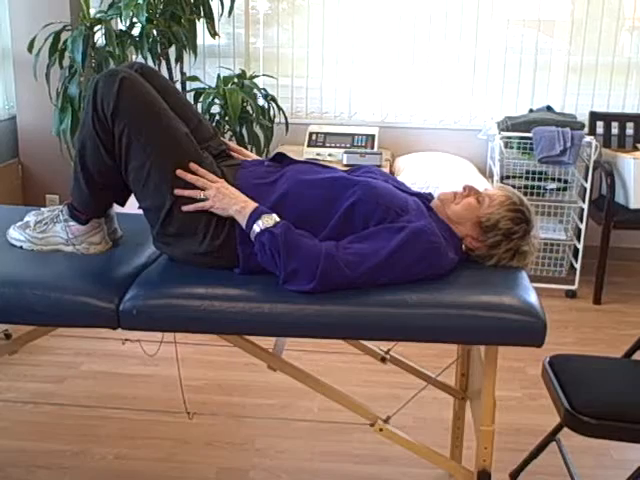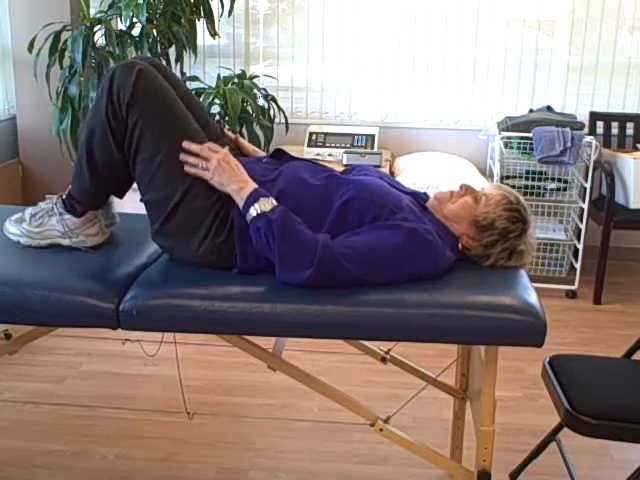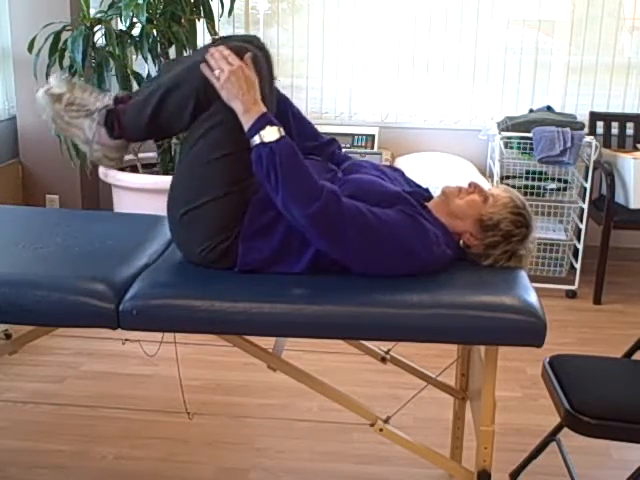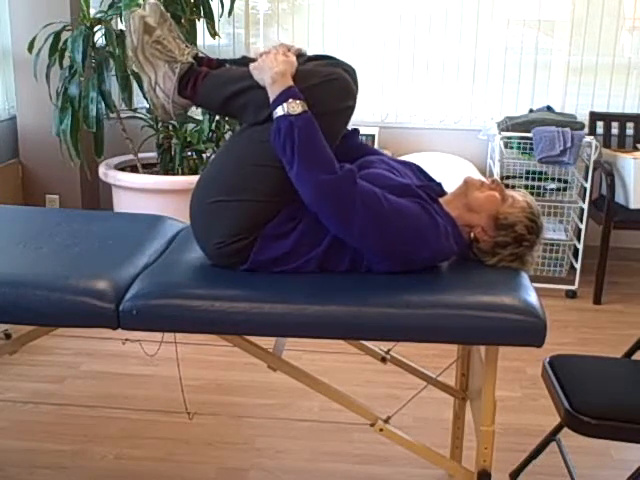
dt=0.7s
person 1, frame 1
left shoulder: (425, 244)
right shoulder: (420, 205)
left elbow: (316, 269)
left wrist: (244, 207)
right wrist: (258, 163)
left hip: (215, 227)
right hip: (234, 180)
left knee: (114, 91)
right knee: (134, 77)
left ankle: (84, 223)
right ankle: (94, 211)
person 1, frame 2
left shoulder: (420, 245)
right shoulder: (419, 205)
left elbow: (309, 262)
left wrist: (242, 187)
right wrist: (257, 158)
left hip: (216, 226)
right hip: (242, 180)
left knee: (129, 85)
right knee: (143, 72)
left ankle: (80, 215)
right ankle: (88, 205)
person 1, frame 3
left shoulder: (414, 242)
right shoulder: (416, 198)
left elbow: (314, 207)
right elbow: (326, 154)
left wrist: (248, 106)
right wrist: (262, 93)
left hip: (217, 235)
right hip: (252, 195)
left knee: (224, 76)
right knee: (245, 51)
left ankle: (111, 125)
right ankle: (121, 113)
person 1, frame 4
left shoulder: (419, 232)
right shoulder: (429, 195)
left elbow: (326, 183)
right elbow: (348, 153)
left wrist: (281, 88)
right wrist: (293, 78)
left hip: (232, 233)
left knee: (329, 87)
right knee: (330, 78)
left ankle: (188, 82)
right ankle: (199, 72)
